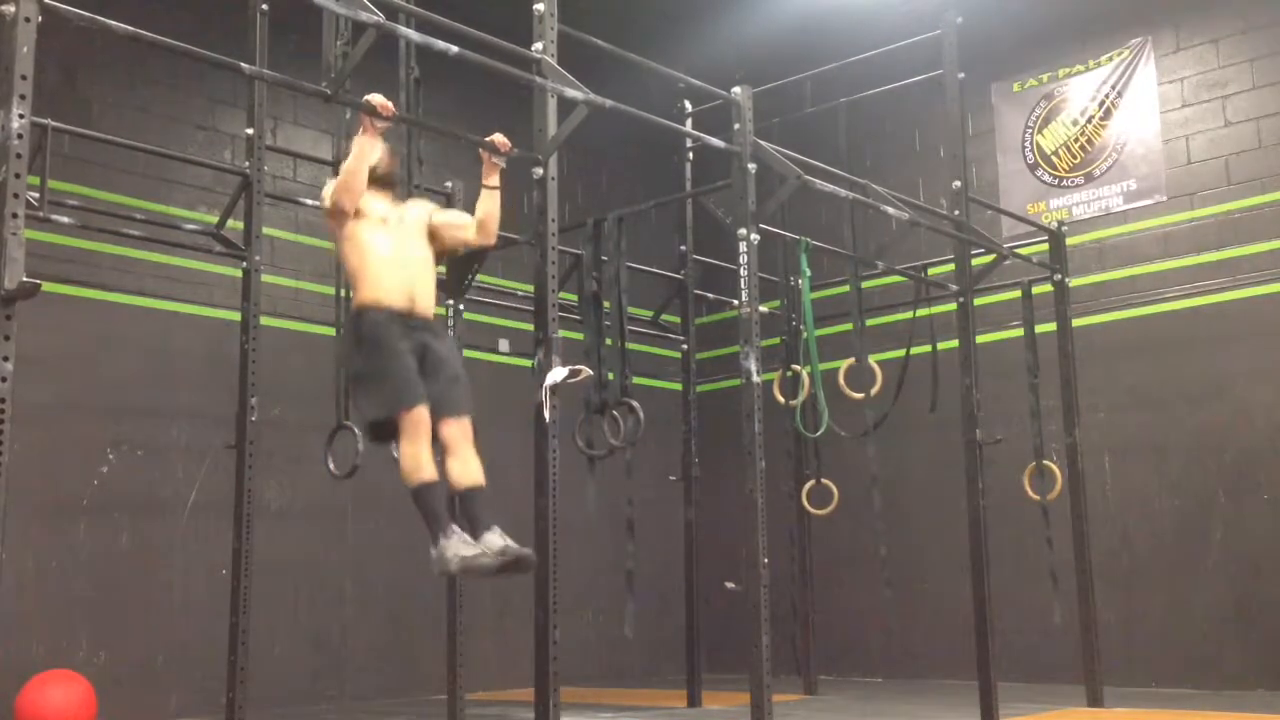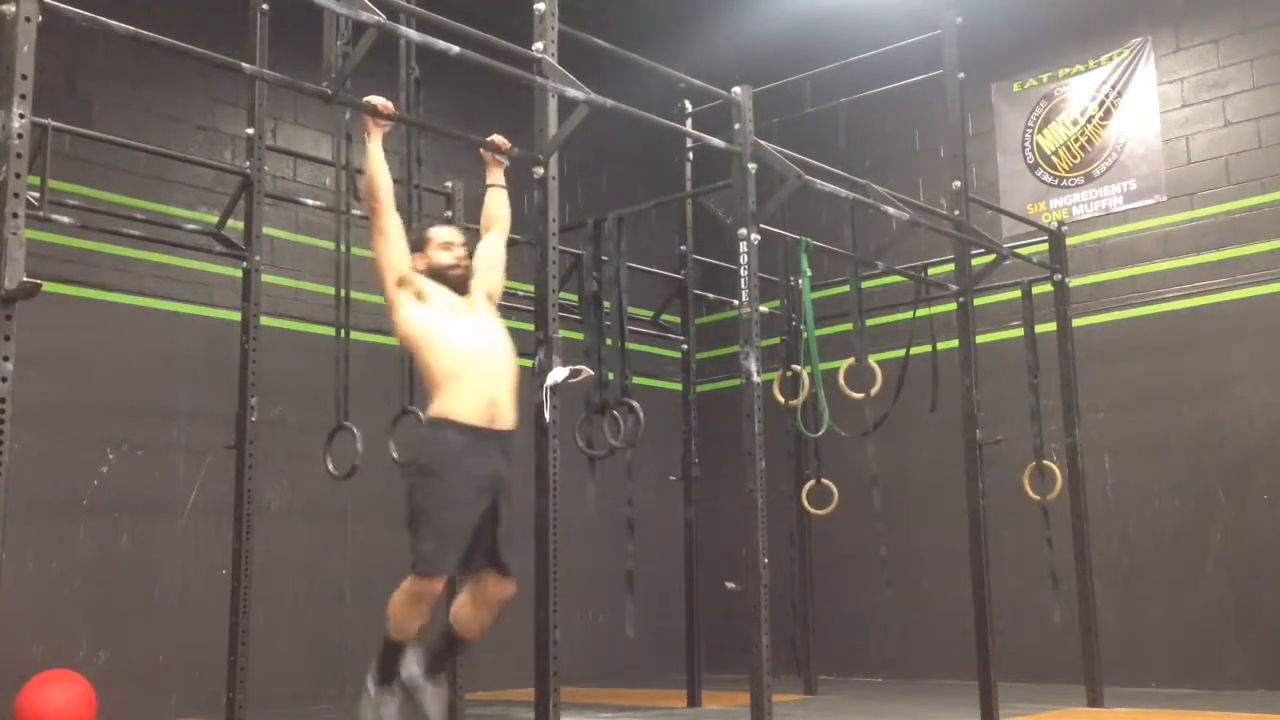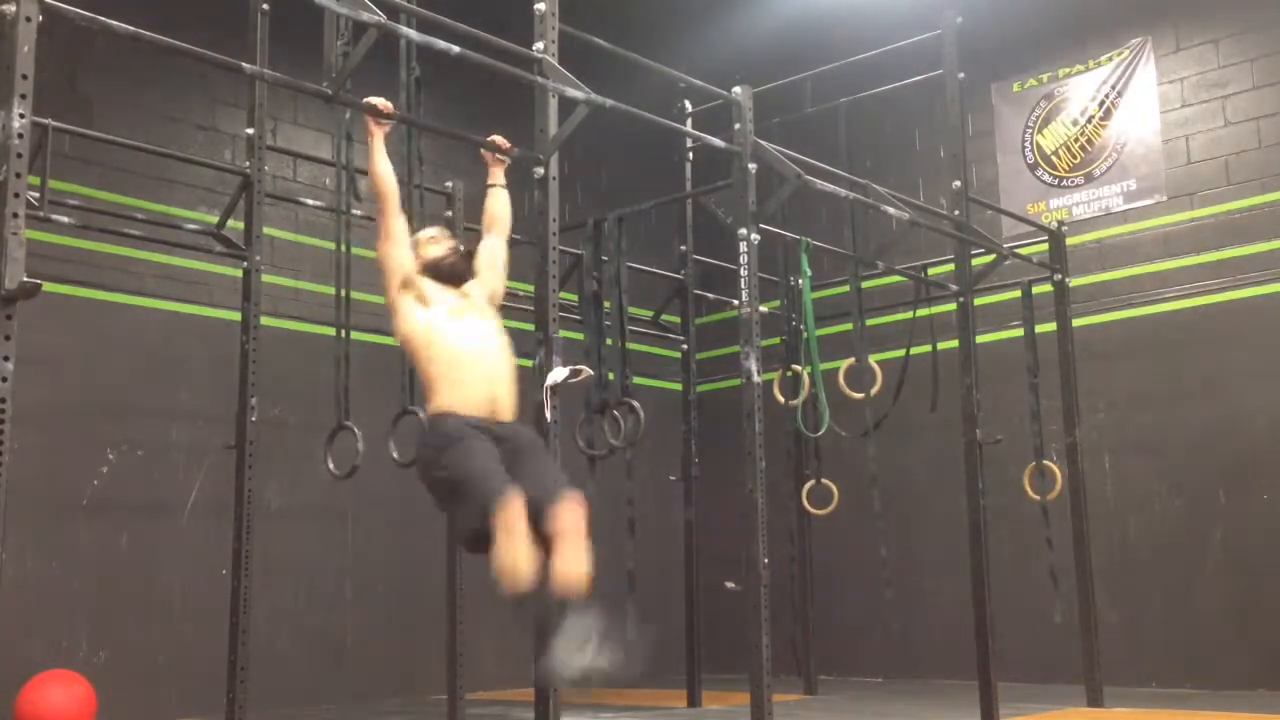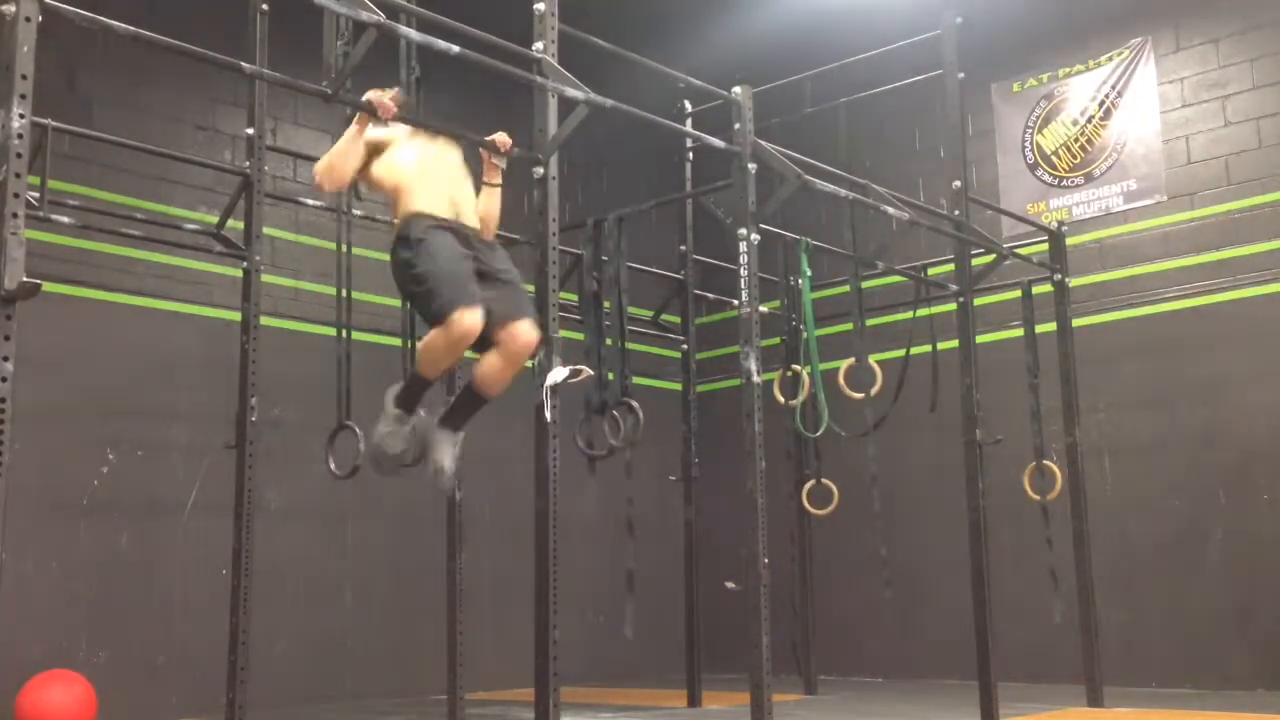
dt=0.5s
person 1, frame 1
left shoulder: (418, 212)
right shoulder: (344, 205)
left elbow: (484, 234)
right elbow: (346, 200)
left wrist: (492, 173)
right wrist: (366, 133)
left hip: (429, 332)
right hip: (376, 327)
left knee: (458, 433)
right knee: (415, 425)
left ankle: (486, 534)
right ankle: (446, 540)
person 1, frame 2
left shoulder: (481, 297)
right shoulder: (411, 294)
left elbow: (495, 230)
right elbow: (382, 211)
left wrist: (495, 172)
right wrist: (375, 138)
left hip: (499, 451)
right hip: (447, 447)
left knee: (495, 586)
right knee: (428, 580)
left ankle: (427, 667)
person 1, frame 3
left shoulder: (480, 298)
right shoulder: (414, 296)
left elbow: (496, 232)
right elbow: (390, 207)
left wrist: (496, 173)
right wrist: (378, 139)
left hip: (508, 436)
right hip: (453, 441)
left knee: (570, 510)
right knee: (511, 511)
person 1, frame 4
left shoulder: (447, 150)
right shoulder: (376, 138)
left elbow: (485, 227)
right elbow: (327, 179)
left wrist: (493, 170)
right wrist: (362, 121)
left hip: (476, 244)
right hip: (425, 237)
left knee: (522, 337)
right knee: (464, 324)
left ankle: (447, 426)
right ankle: (403, 405)
